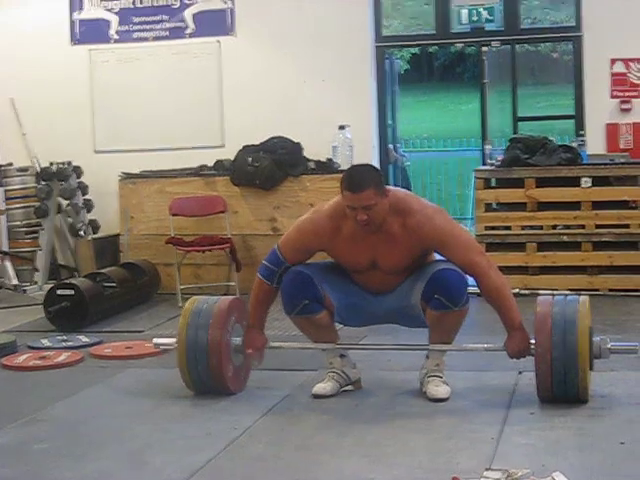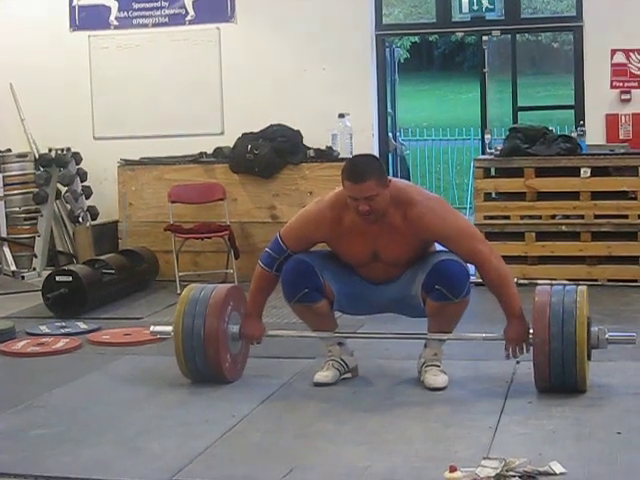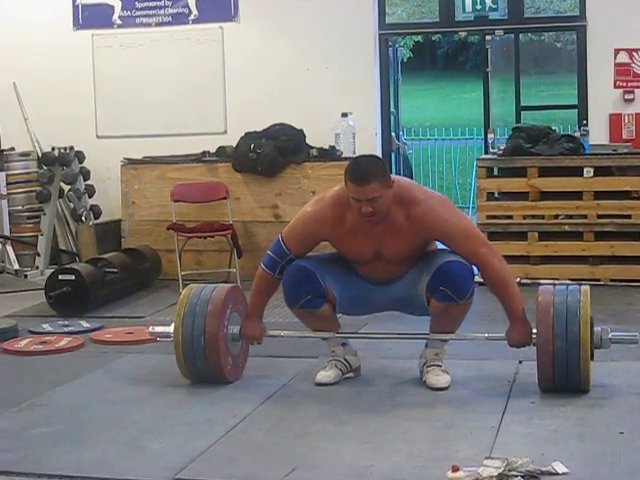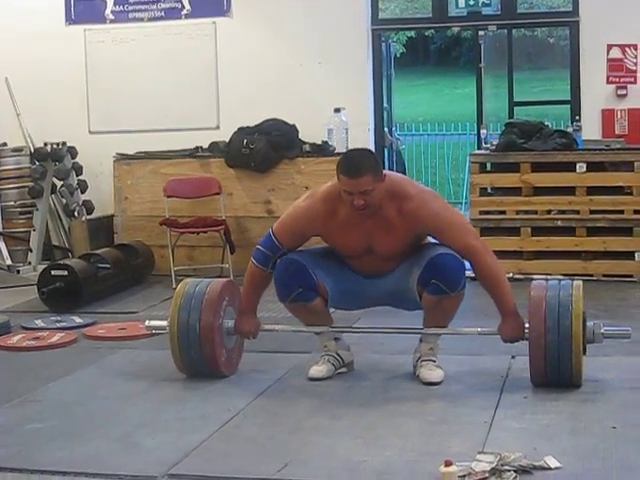
dt=0.7s
person 1, frame 1
left shoulder: (421, 217)
right shoulder: (322, 222)
left elbow: (483, 268)
right elbow: (271, 266)
left wrist: (516, 330)
right wrist: (254, 329)
left hip: (412, 295)
right hip: (357, 295)
left knee: (450, 281)
right knee: (295, 285)
left ankle: (434, 367)
right ankle: (340, 366)
person 1, frame 2
left shoulder: (422, 209)
right shoulder: (324, 213)
left elbow: (485, 256)
right elbow: (273, 256)
left wrist: (516, 318)
right wrist: (253, 316)
left hip: (412, 285)
right hip: (356, 285)
left knee: (453, 272)
right knee: (296, 273)
left ankle: (432, 356)
right ankle: (339, 354)
person 1, frame 3
left shoulder: (425, 208)
right shoulder: (325, 211)
left elbow: (487, 257)
right elbow: (276, 258)
left wrist: (518, 320)
right wrist: (253, 317)
left hip: (414, 282)
right hip: (356, 283)
left knee: (457, 274)
right knee: (297, 280)
left ankle: (433, 355)
right ankle: (341, 354)
person 1, frame 4
left shoulder: (416, 202)
right shoulder: (317, 206)
left elbow: (478, 252)
right elbow: (266, 252)
left wrist: (510, 315)
right wrist: (247, 312)
left hip: (406, 277)
right hip: (349, 277)
left knee: (448, 266)
right knee: (288, 273)
left ankle: (427, 351)
right ankle: (335, 349)
